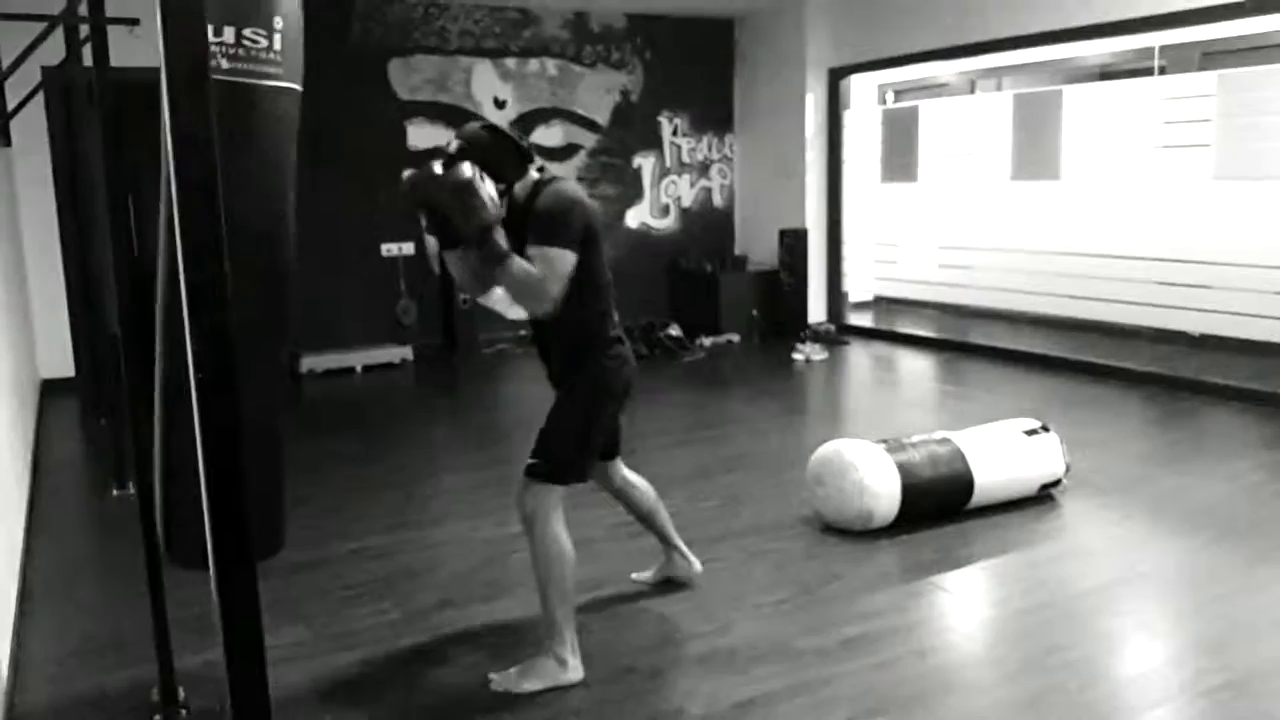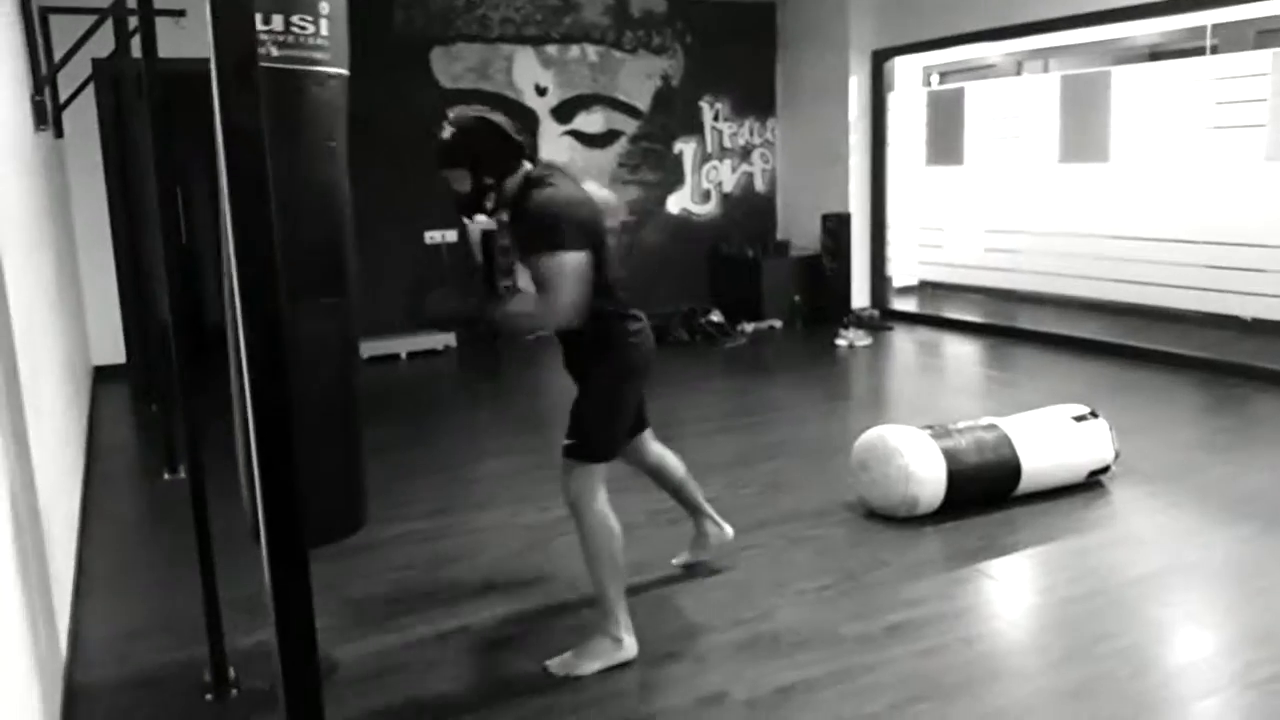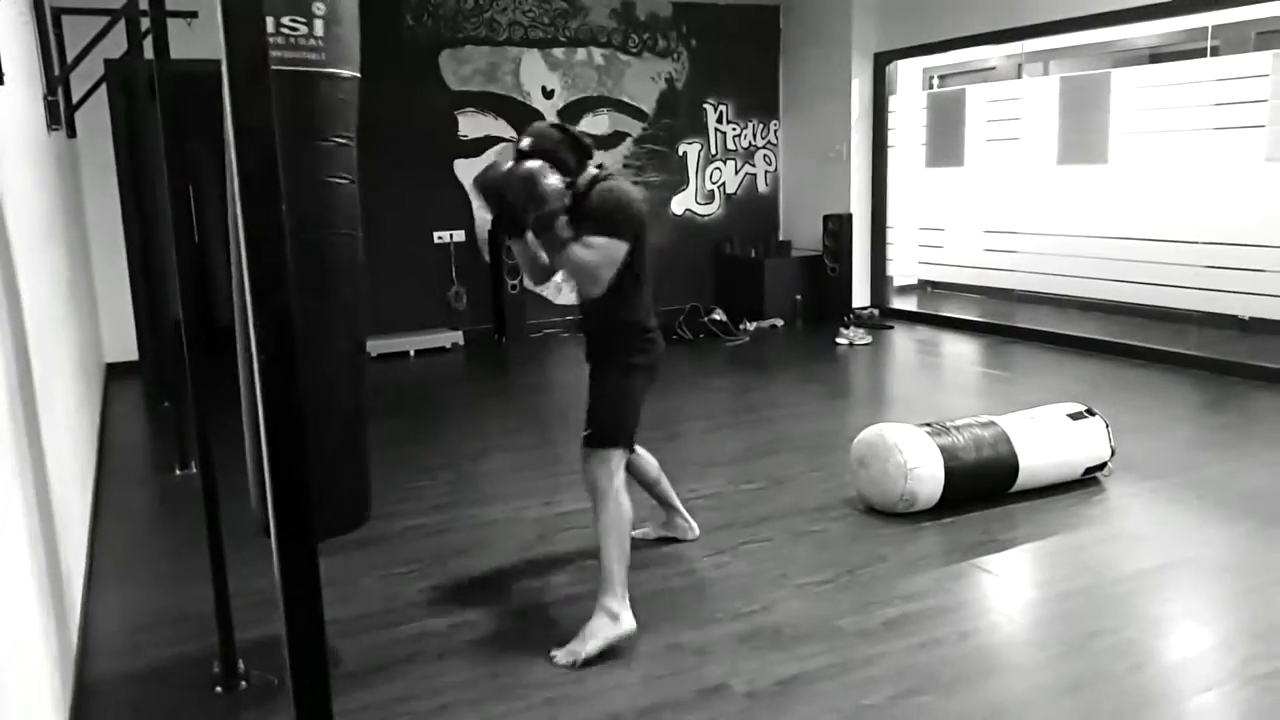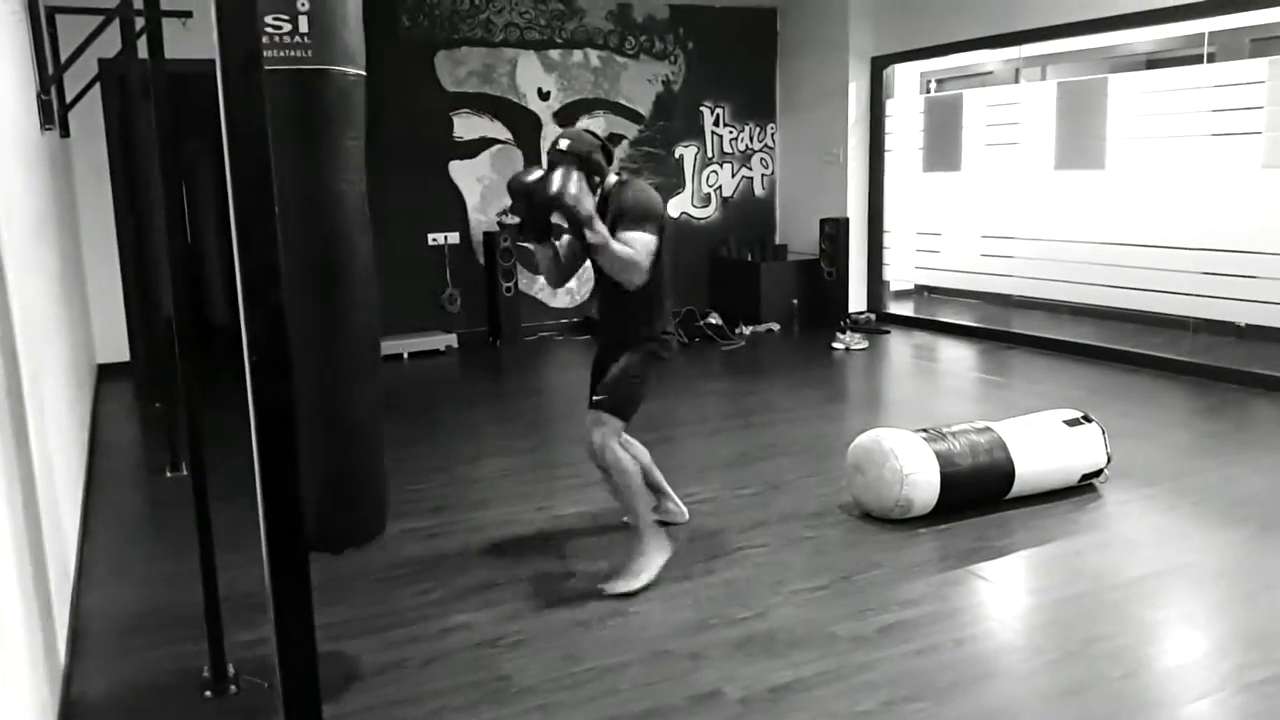
dt=0.4s
person 1, frame 1
left shoulder: (558, 204)
right shoulder: (521, 208)
left elbow: (539, 298)
right elbow: (480, 283)
left wrist: (487, 236)
right wrist: (448, 232)
left hip: (593, 368)
right hip: (590, 365)
left knee: (538, 503)
right knee: (609, 470)
left ankle: (561, 656)
right ankle: (679, 557)
person 1, frame 2
left shoulder: (551, 208)
right shoulder: (537, 184)
left elbow: (559, 311)
left wrist: (490, 313)
left hip: (609, 350)
right hip: (615, 341)
left knee: (581, 486)
right knee: (637, 446)
left ankle: (616, 635)
right ankle: (709, 527)
person 1, frame 3
left shoulder: (613, 199)
right shoulder: (578, 199)
left elbow: (591, 283)
right elbow: (542, 272)
left wrist: (553, 222)
right wrist: (515, 225)
left hip: (627, 347)
right hip: (613, 344)
left knee: (602, 470)
right knee: (619, 446)
left ankle: (612, 610)
right ankle: (677, 518)
person 1, frame 4
left shoulder: (637, 200)
right shoulder: (590, 211)
left elbow: (633, 274)
right elbow: (557, 276)
left wrist: (590, 223)
right wrist: (542, 231)
left hip: (644, 338)
right hip: (613, 336)
left knee: (600, 437)
right knee: (610, 434)
left ankle: (649, 542)
right ankle: (668, 502)
